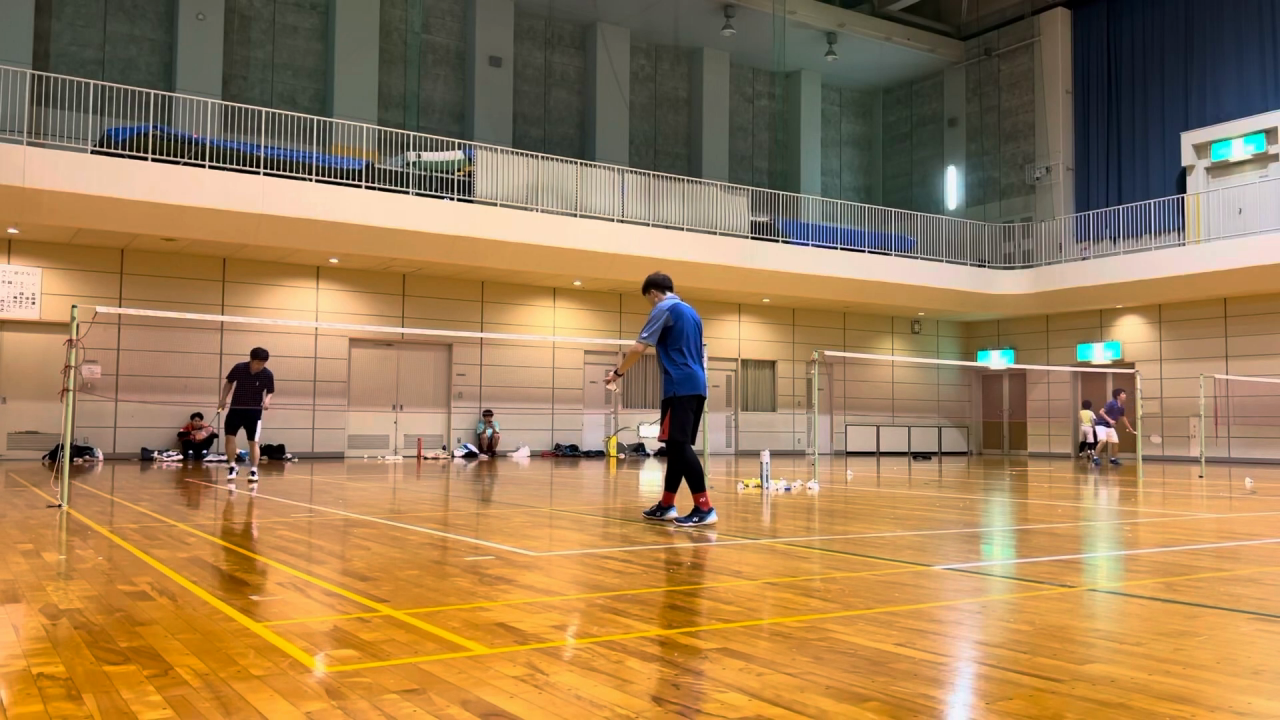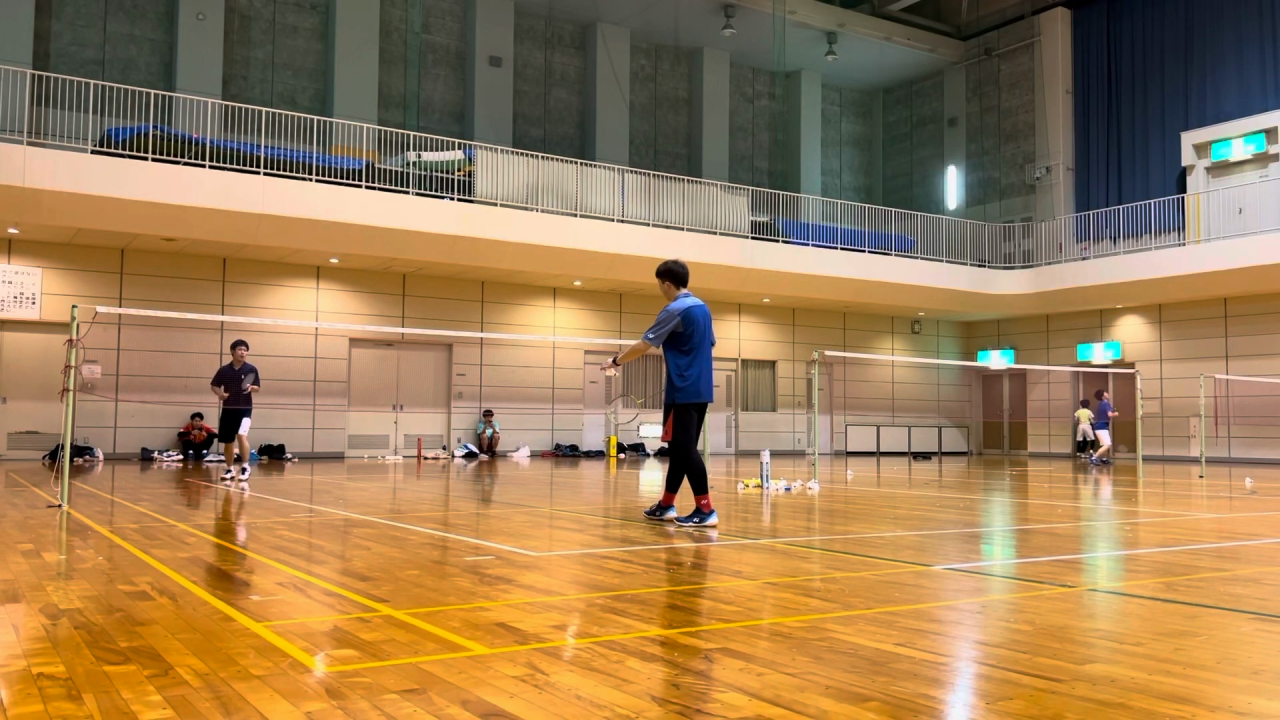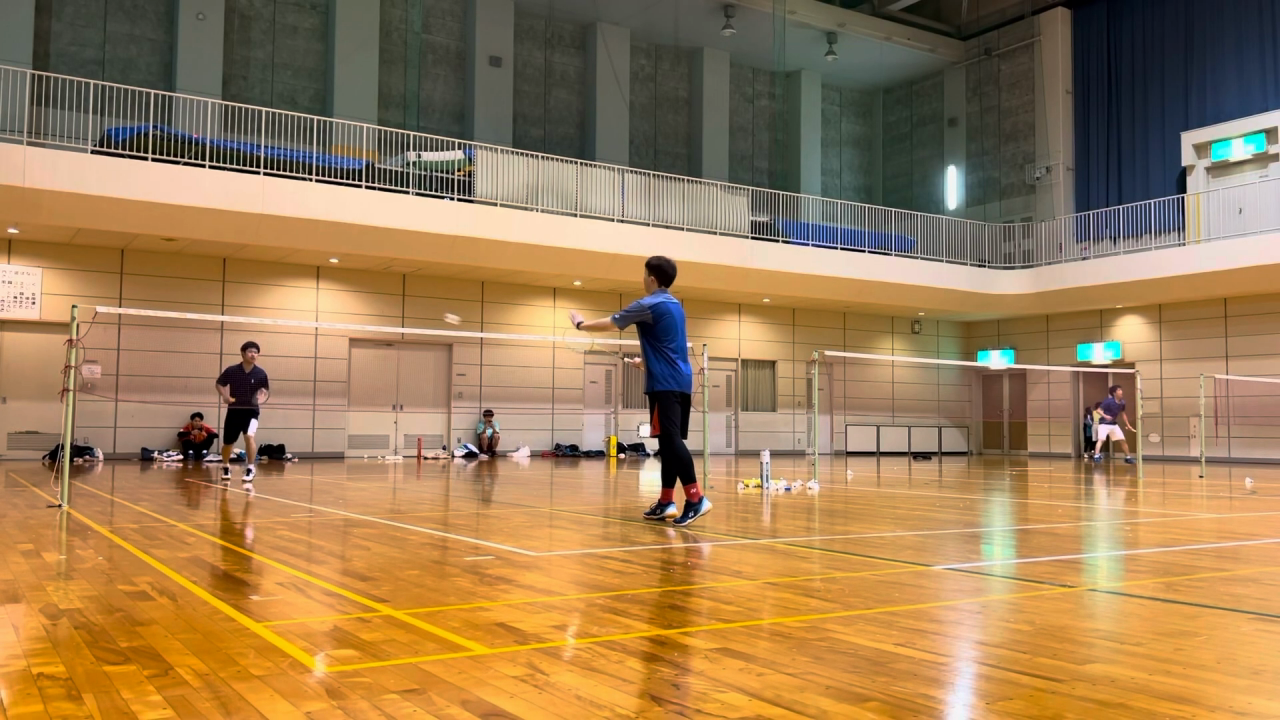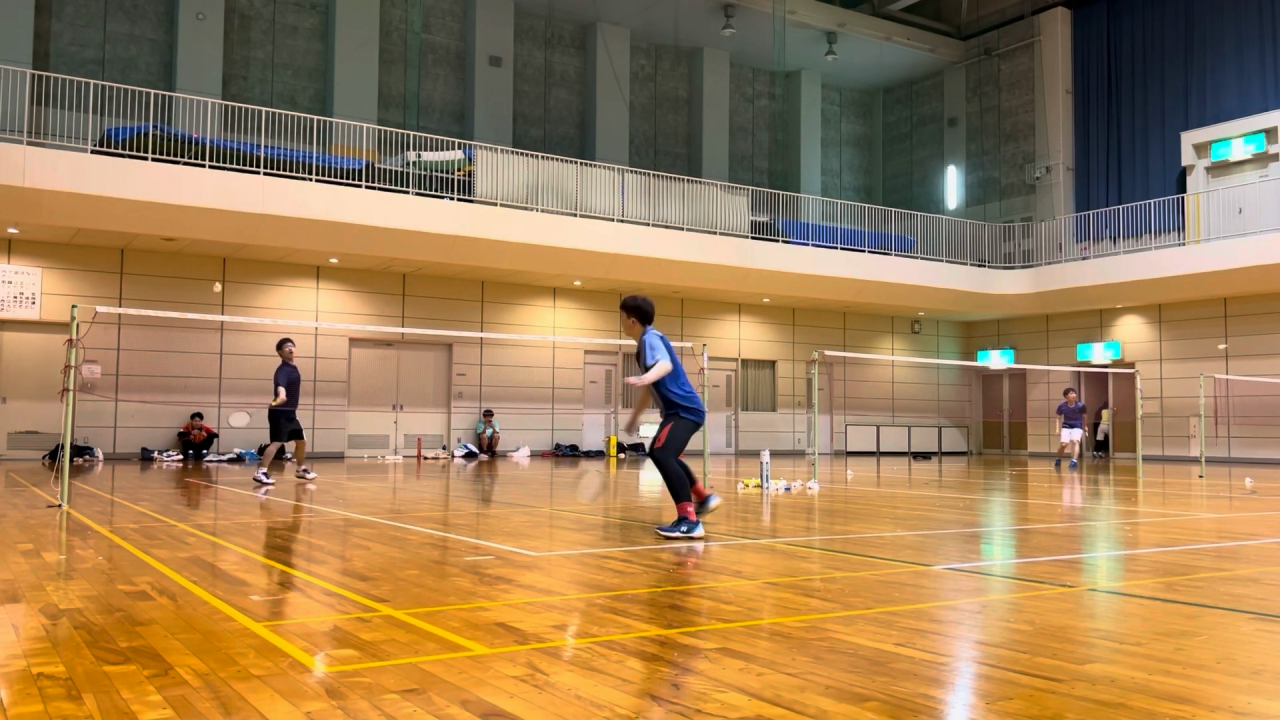
dt=1s
person 1, frame 1
left shoulder: (664, 309)
right shoulder: (691, 312)
left elbow: (639, 347)
left wrist: (618, 372)
left hip: (680, 387)
right hip: (696, 386)
left knee: (679, 445)
right knee: (677, 445)
left ankle: (704, 508)
right ankle: (667, 505)
person 1, frame 2
left shoulder: (675, 310)
right shoulder: (702, 308)
left elbow: (643, 345)
left wrist: (616, 361)
left hip: (683, 391)
right hip: (700, 390)
left knee: (684, 448)
right knee: (680, 447)
left ankle: (706, 510)
right ankle: (666, 505)
person 1, frame 3
left shoulder: (648, 305)
right shoulder: (676, 306)
left elbow: (609, 324)
left wrist: (581, 323)
right wrist: (645, 360)
left hip: (664, 383)
right hip: (681, 382)
left knee: (670, 439)
right knee: (669, 440)
left ankle: (696, 499)
right ankle: (666, 502)
person 1, frame 4
left shoulder: (651, 339)
right shoulder: (645, 343)
left elbow: (665, 365)
right elbow: (652, 390)
left wrist: (646, 378)
right wrist: (634, 416)
left hip: (684, 412)
right hip: (678, 411)
left knee: (661, 455)
right knee: (663, 452)
left ankle: (690, 520)
right ankle: (703, 497)
